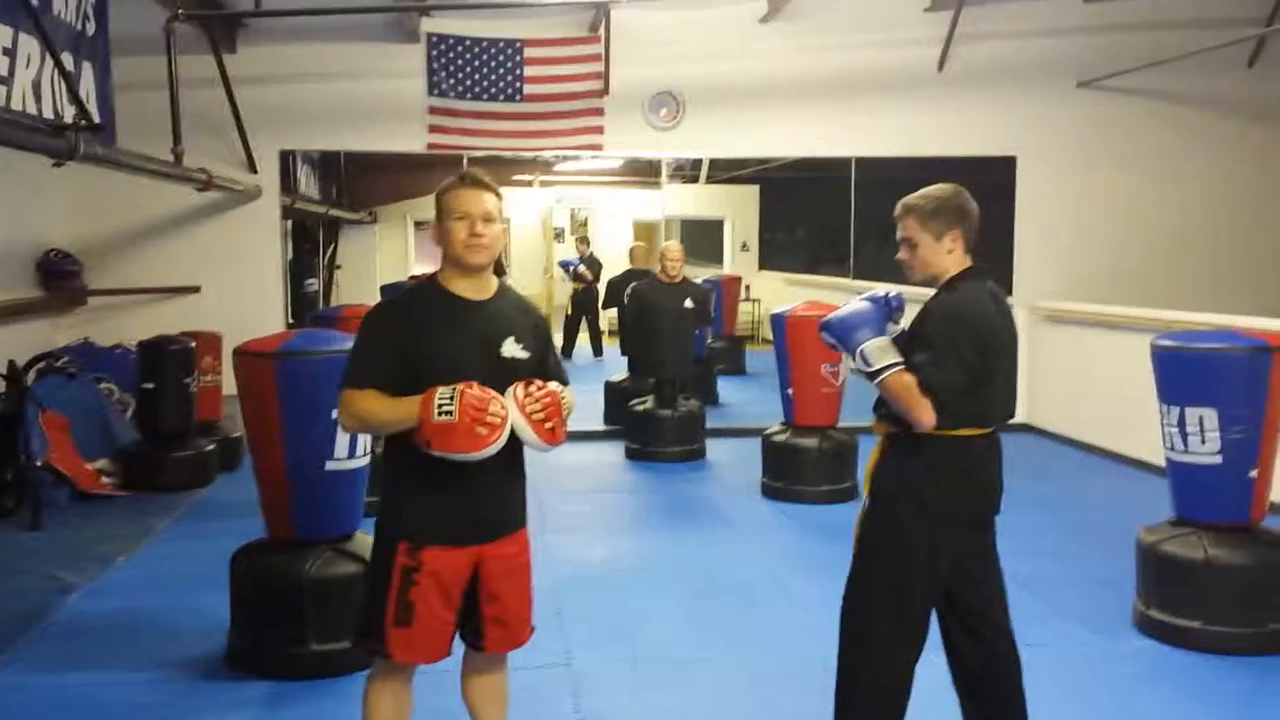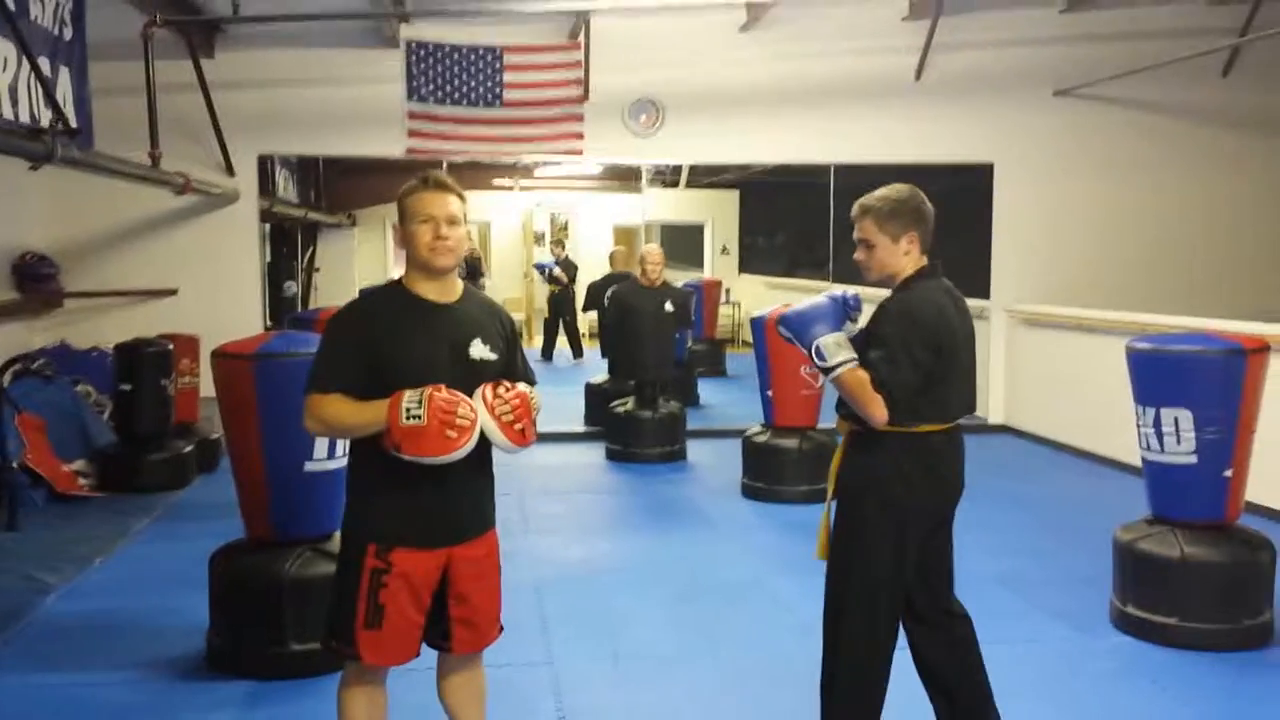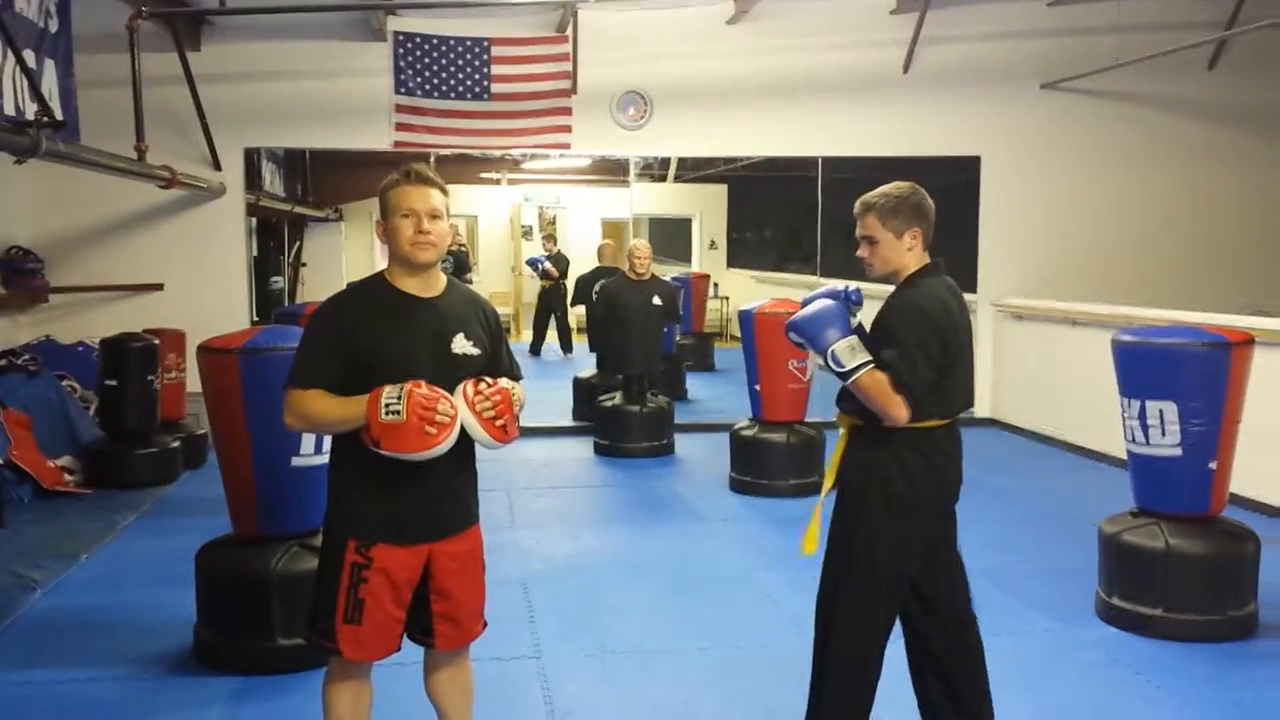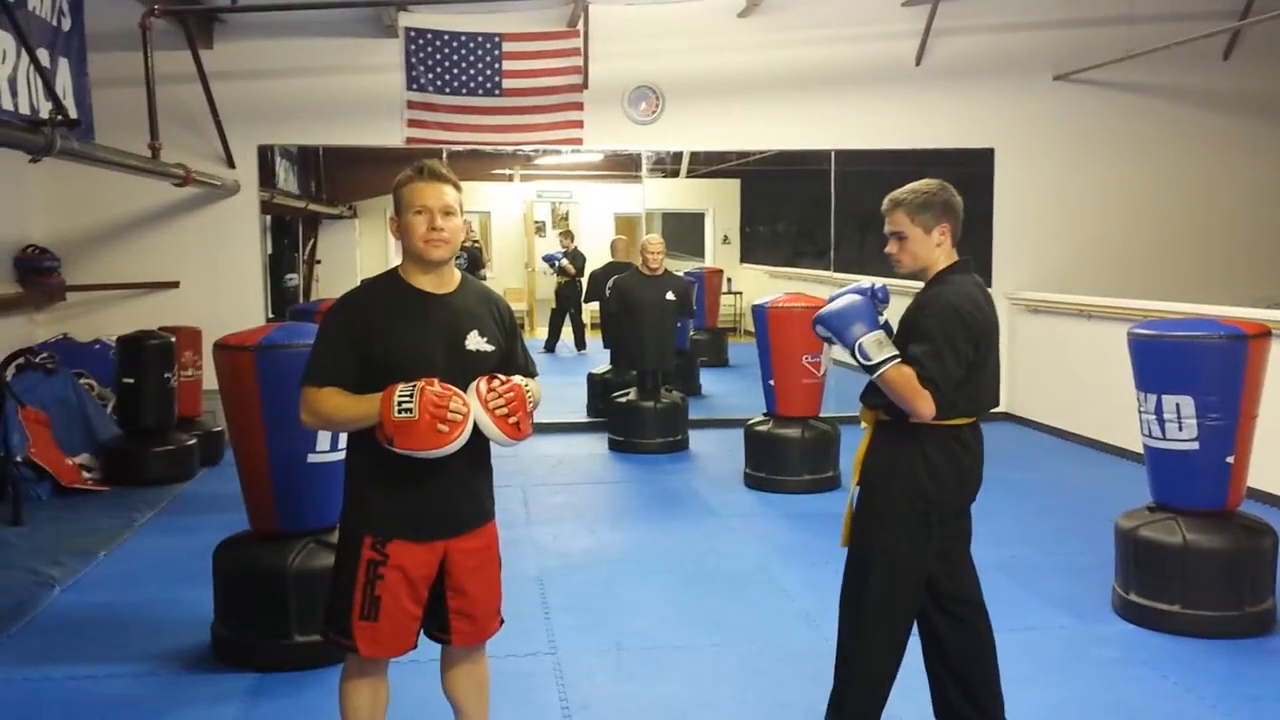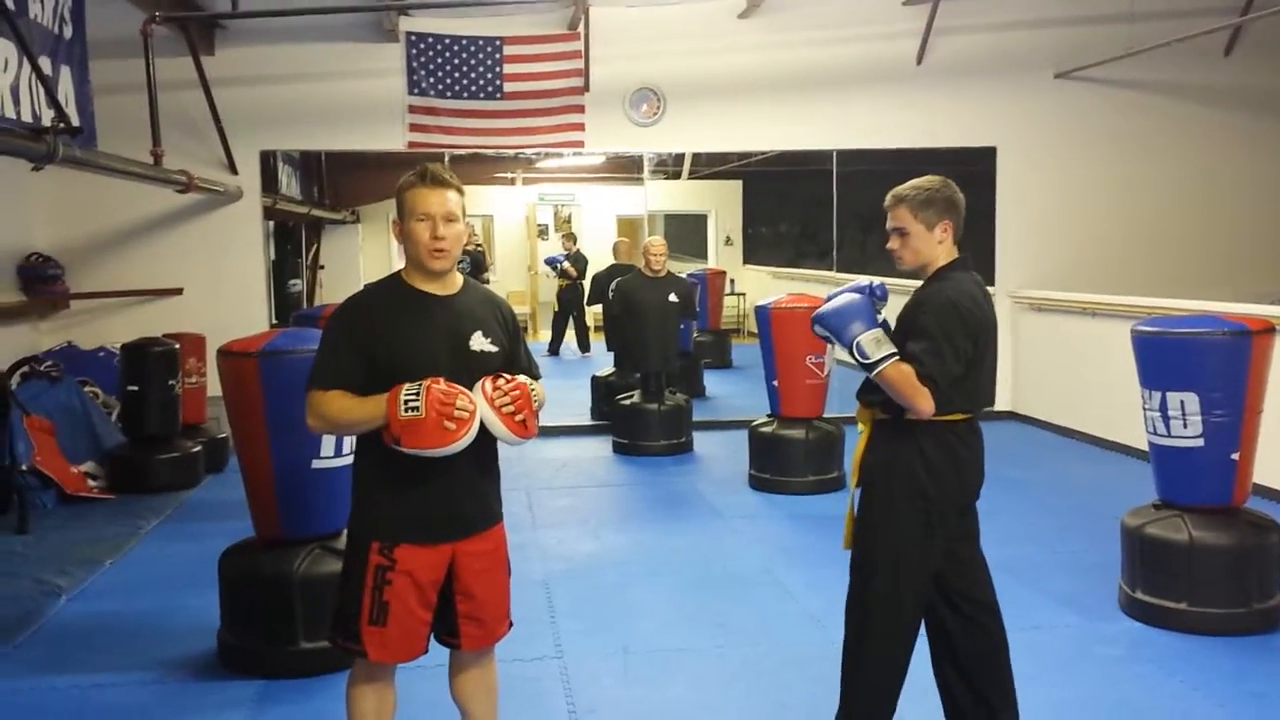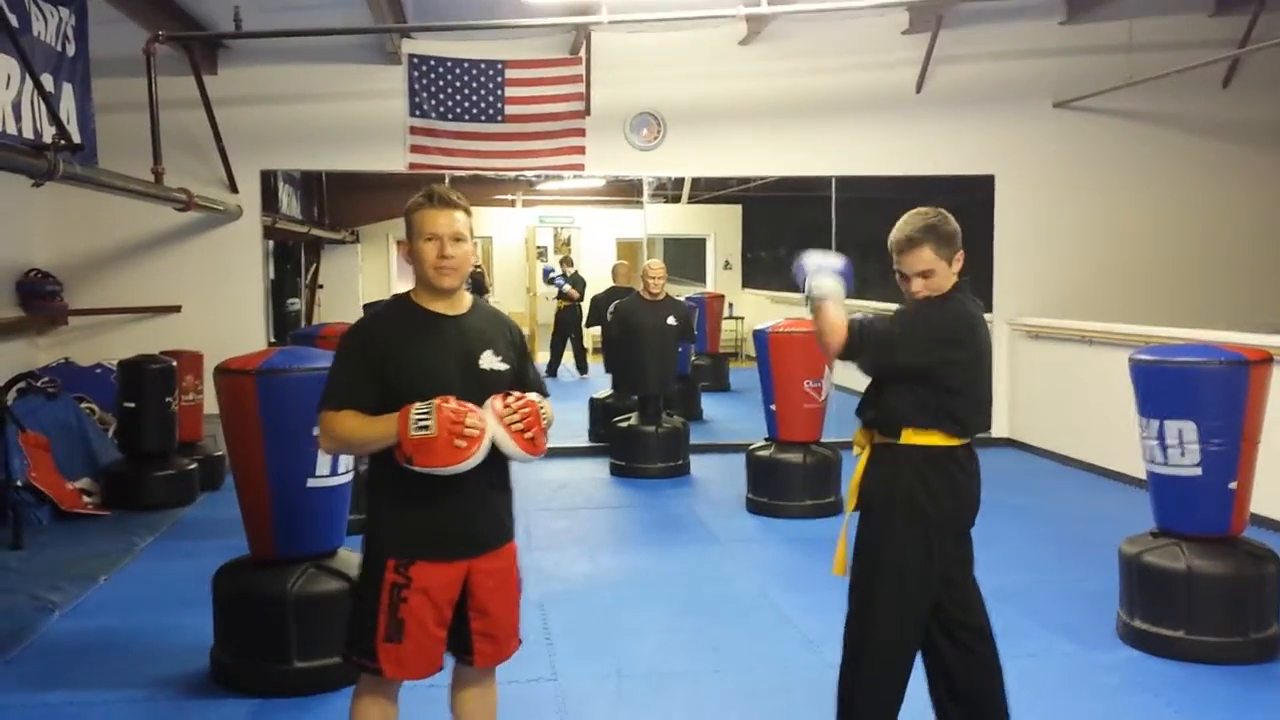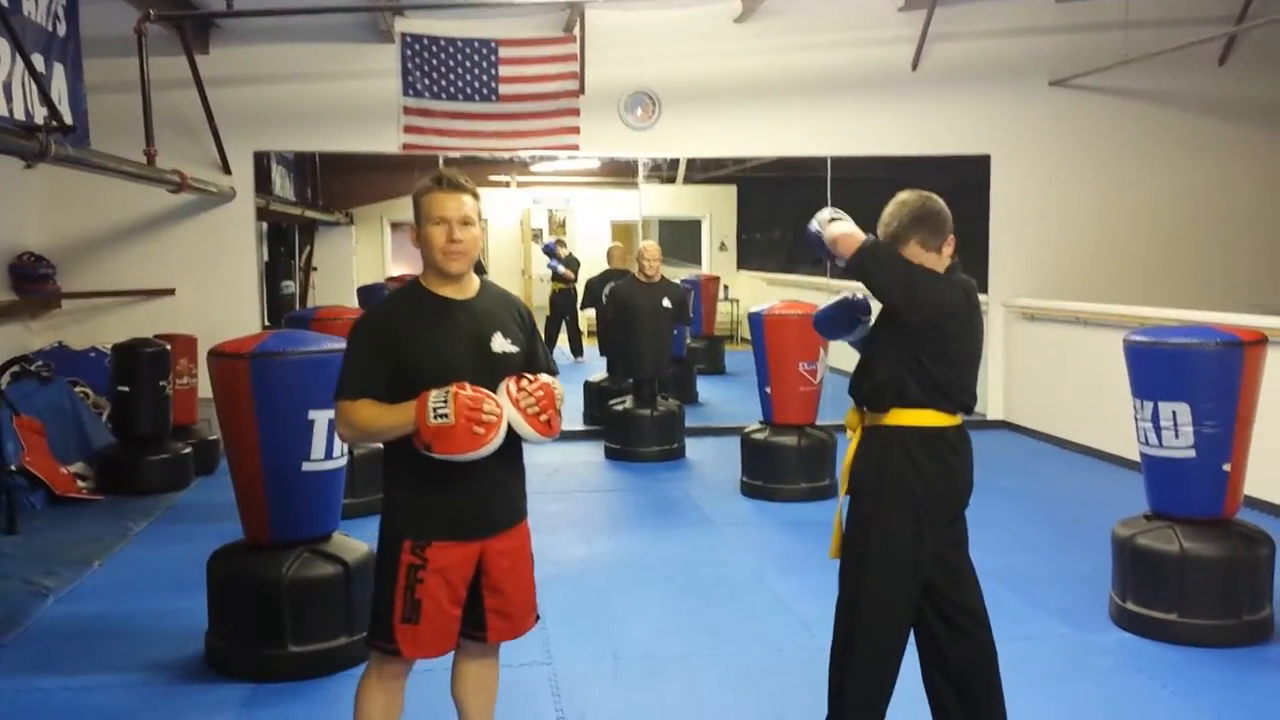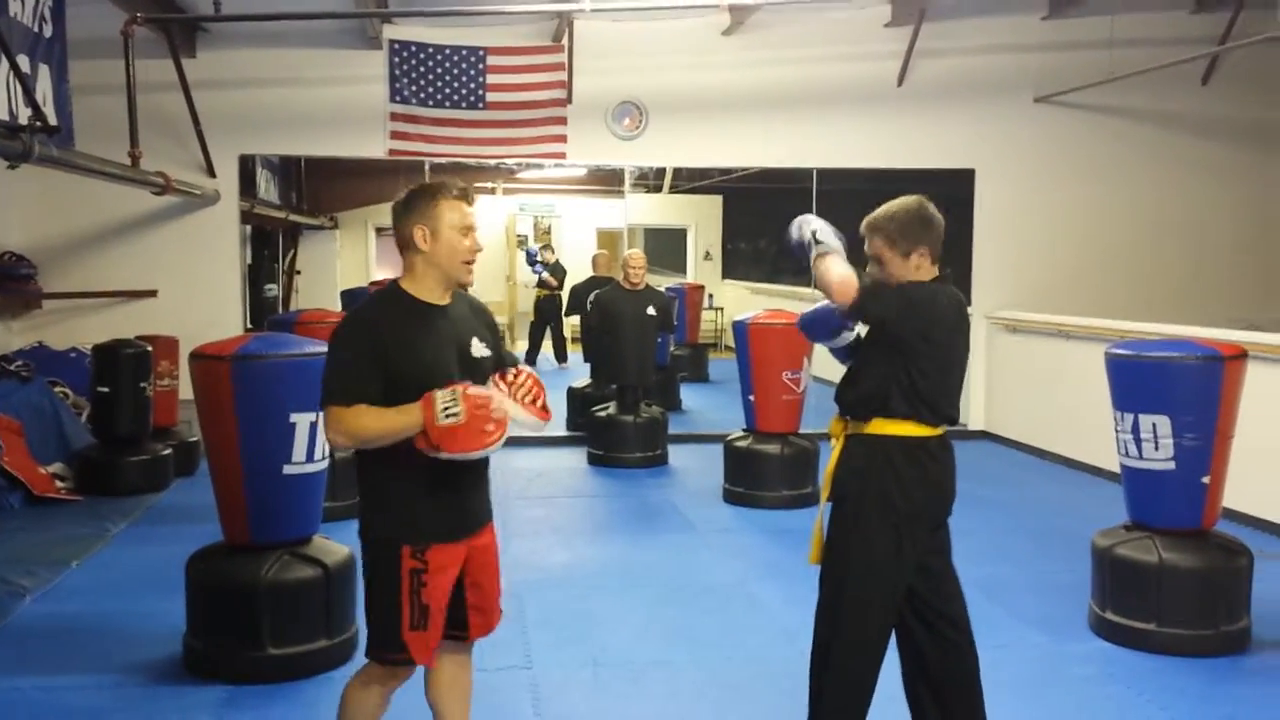
dt=0.3s
person 1, frame 1
left shoulder: (524, 315)
right shoulder: (399, 312)
left elbow: (556, 394)
right elbow: (353, 410)
left wrist: (553, 407)
right wrist: (426, 407)
left hip: (501, 520)
right hip: (421, 524)
left knee: (492, 649)
right knee: (397, 658)
person 1, frame 2
left shoulder: (491, 317)
right shoulder: (365, 316)
left elbow: (524, 395)
right elbow: (318, 414)
left wrist: (521, 408)
right wrist: (394, 411)
left hip: (472, 521)
right hip: (388, 526)
left knee: (466, 648)
right knee: (369, 659)
person 1, frame 3
left shoulder: (476, 310)
right shoulder: (345, 312)
left elbow: (509, 389)
right elbow: (298, 409)
left wrist: (508, 402)
right wrist: (374, 406)
left hip: (455, 516)
right hip: (370, 522)
left knee: (452, 644)
right knee: (353, 654)
person 1, frame 4
left shoulder: (490, 306)
right shoulder: (359, 308)
left elbow: (525, 385)
right elbow: (314, 407)
left wrist: (522, 397)
right wrist: (386, 404)
left hip: (471, 514)
right hip: (386, 519)
left knee: (468, 640)
right knee: (369, 650)
person 1, frame 5
left shoulder: (492, 308)
right shoulder: (364, 312)
left elbow: (530, 388)
right elbow: (320, 411)
left wrist: (526, 399)
right wrist: (394, 404)
left hip: (478, 516)
right hip: (394, 524)
left knee: (477, 644)
right knee: (377, 657)
person 1, frame 6
left shoulder: (501, 329)
right shoulder: (375, 333)
left elbow: (538, 408)
right elbow: (332, 431)
left wrist: (535, 417)
right wrist: (405, 423)
left hip: (491, 535)
right hip: (407, 543)
left knee: (480, 663)
right knee: (383, 673)
person 1, frame 7
left shoulder: (510, 310)
right shoulder: (386, 320)
left elbow: (546, 385)
right elbow: (350, 420)
left wrist: (544, 398)
right wrist: (421, 411)
left hip: (502, 515)
right hip: (422, 524)
left knee: (483, 642)
right knee: (394, 657)
person 1, frame 8
left shoulder: (474, 314)
right shoulder: (369, 323)
left elbow: (510, 383)
right elbow: (342, 427)
left wrist: (522, 394)
right wrist: (428, 412)
left hip: (470, 516)
right hip: (405, 527)
left knee: (457, 641)
right knee: (397, 659)
person 2, frame 1
left shoulder: (955, 311)
right shoulder: (984, 300)
left elbow: (923, 410)
left wrist: (871, 346)
right wrist: (890, 335)
left hip: (929, 480)
right hip: (966, 473)
left knee: (879, 619)
right knee: (978, 615)
person 2, frame 2
left shoulder: (910, 311)
right shoulder: (942, 298)
left elbow: (877, 407)
left wrist: (827, 343)
right wrist: (850, 334)
left hip: (894, 475)
right hip: (928, 467)
left knee: (860, 615)
right knee: (931, 604)
person 2, frame 3
left shoulder: (916, 306)
right shoulder: (936, 293)
left elbow: (895, 406)
left wrist: (838, 346)
right wrist: (848, 328)
left hip: (894, 472)
right hip: (924, 466)
left knee: (853, 608)
right knee: (936, 602)
person 2, frame 4
left shoulder: (947, 304)
right shoulder: (961, 292)
left elbow: (922, 401)
left wrist: (866, 340)
right wrist: (871, 327)
left hip: (917, 466)
right hip: (940, 463)
left knee: (876, 605)
right knee: (948, 597)
person 2, frame 5
left shoulder: (945, 301)
right shoulder: (959, 290)
left elbow: (920, 397)
left wrist: (863, 336)
right wrist: (873, 323)
left hip: (919, 463)
right hip: (943, 458)
left knee: (882, 604)
right knee: (960, 596)
person 2, frame 6
left shoulder: (943, 320)
right shoulder: (951, 316)
left elbow: (837, 341)
right elbow: (903, 382)
left wrist: (822, 278)
right wrist: (871, 343)
left hip: (916, 483)
right hip: (935, 478)
left knee: (881, 624)
right knee: (953, 617)
person 2, frame 7
left shoulder: (938, 295)
right shoulder: (944, 296)
left elbow: (845, 241)
right elbow: (903, 357)
left wrist: (830, 222)
right wrist: (858, 329)
left hip: (906, 463)
right hip: (928, 458)
left knee: (871, 607)
right knee: (947, 598)
person 2, frame 8
left shoulder: (928, 307)
right shoulder: (933, 305)
left elbow: (843, 288)
right elbow: (884, 363)
left wrist: (819, 238)
right wrist: (842, 337)
left hip: (889, 472)
right hip: (914, 467)
left knee: (852, 613)
right knee: (929, 605)
